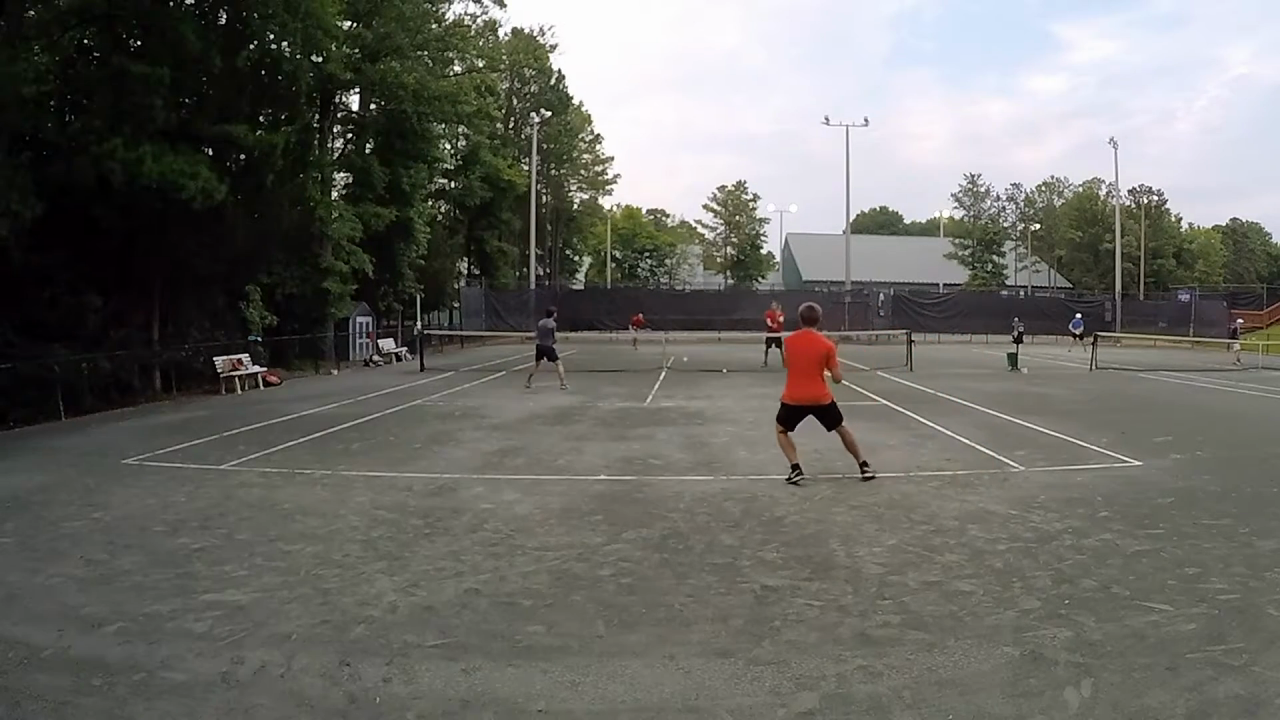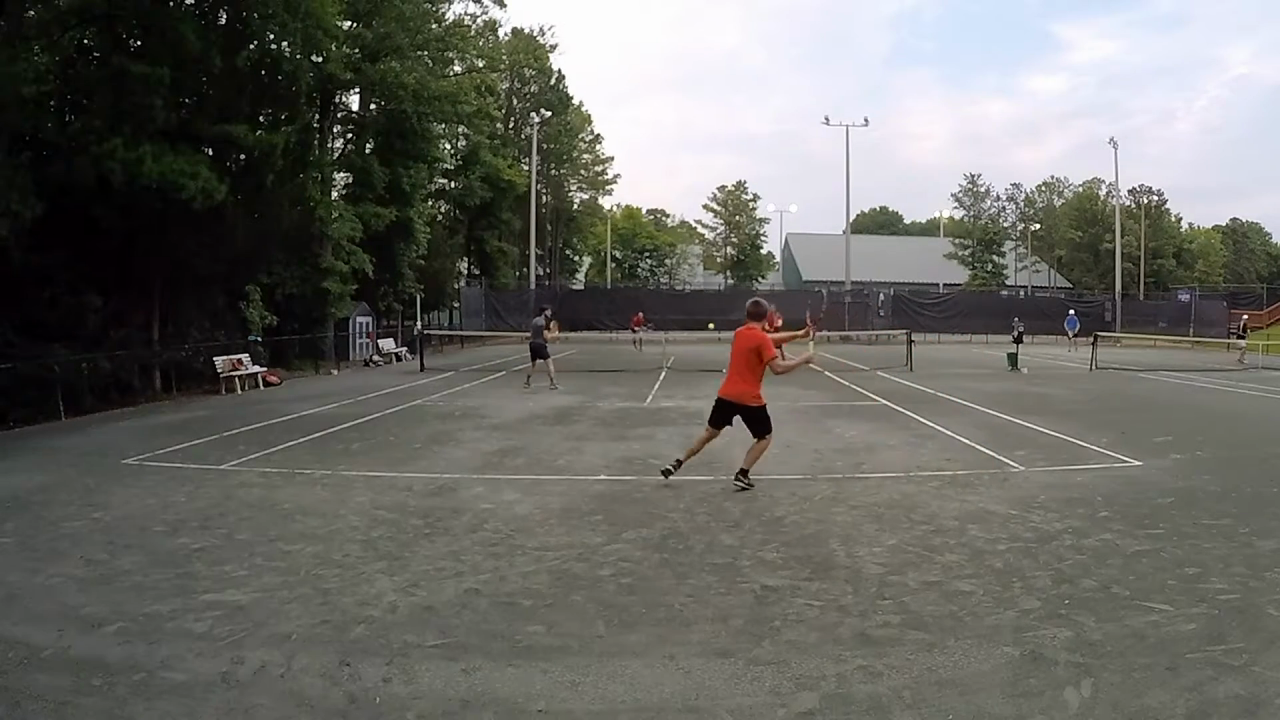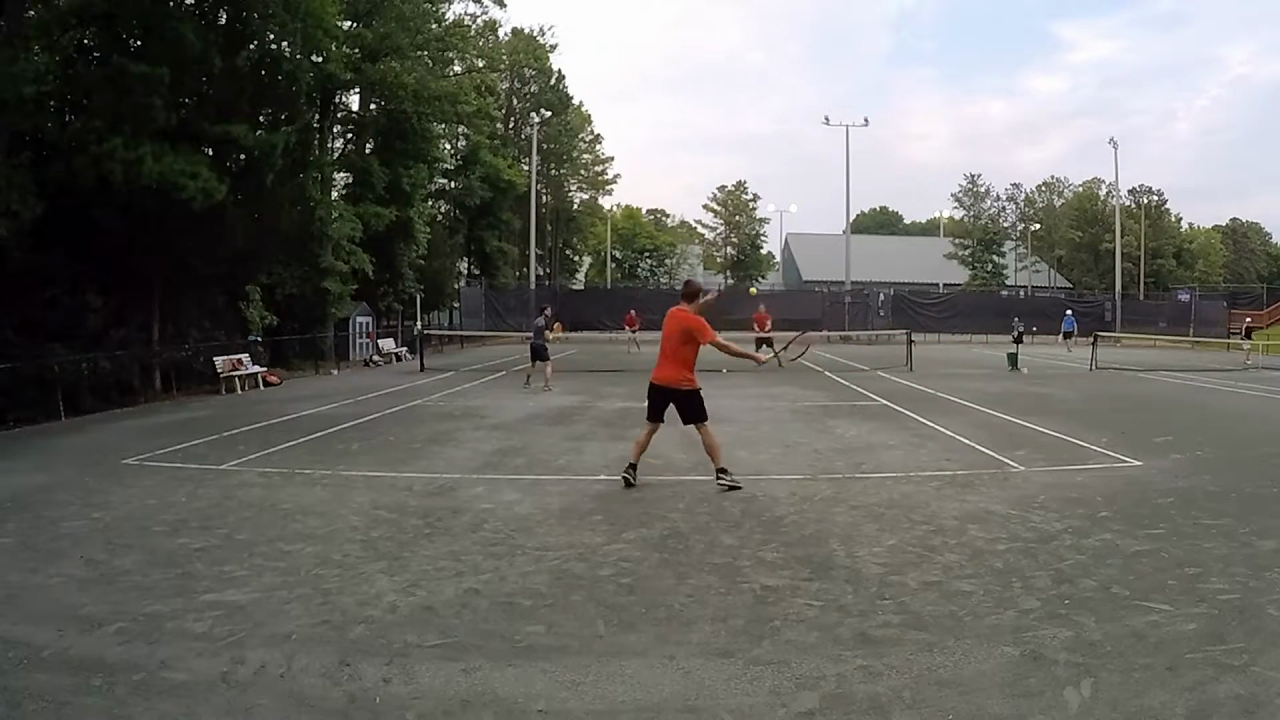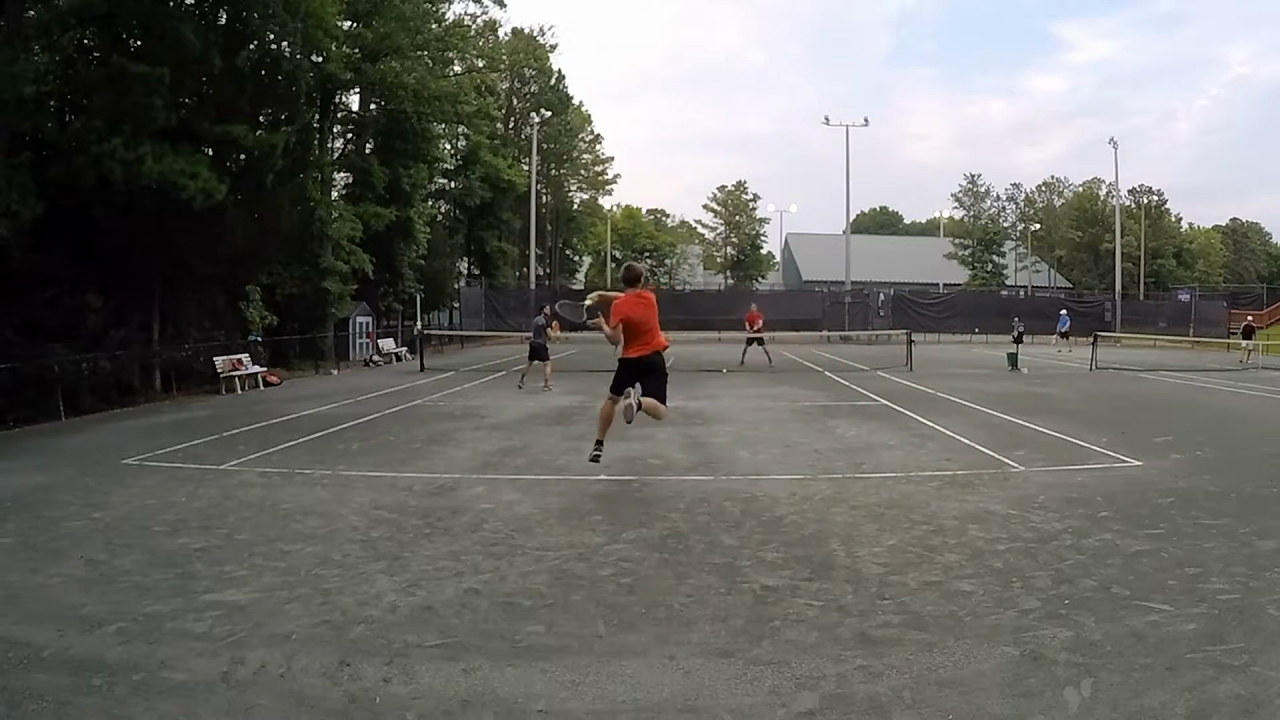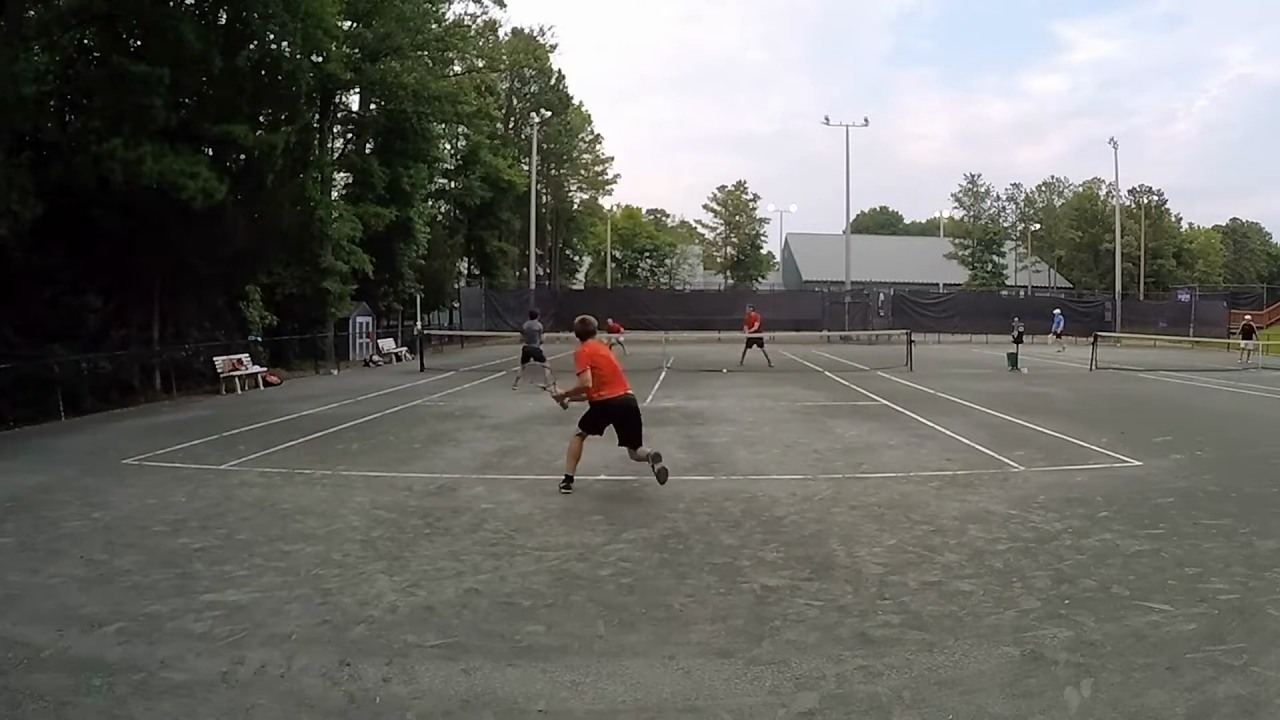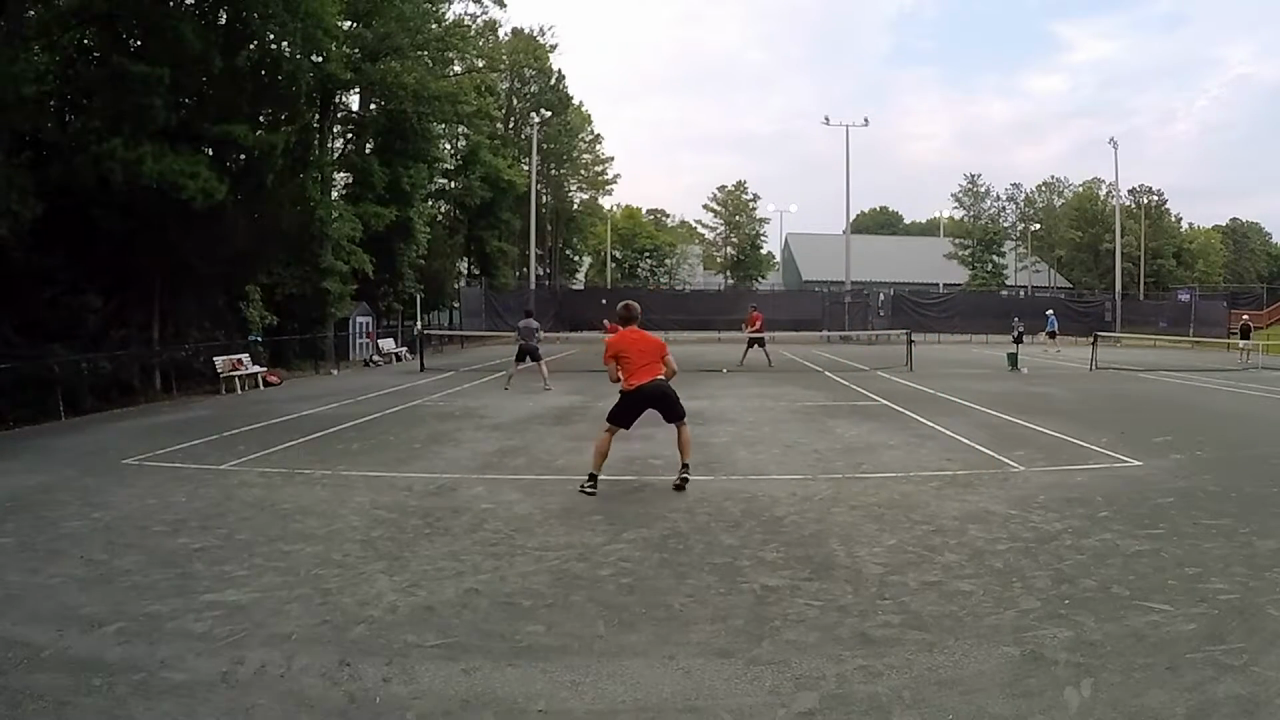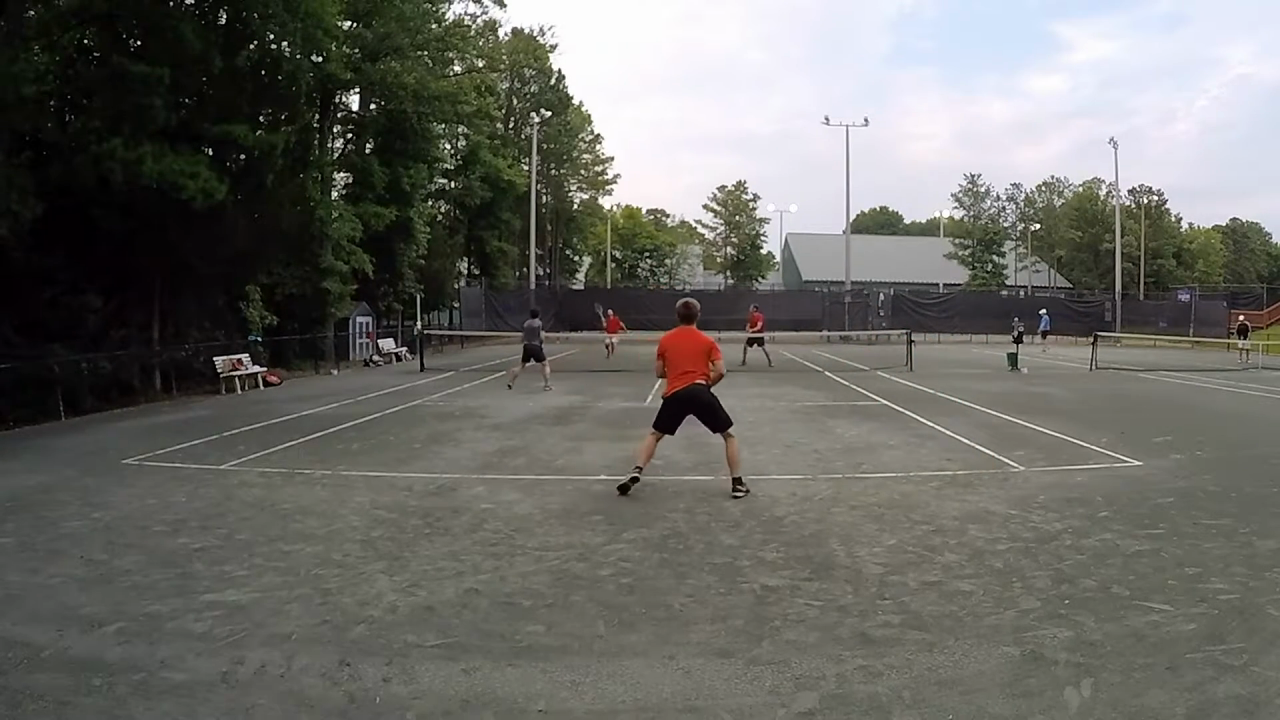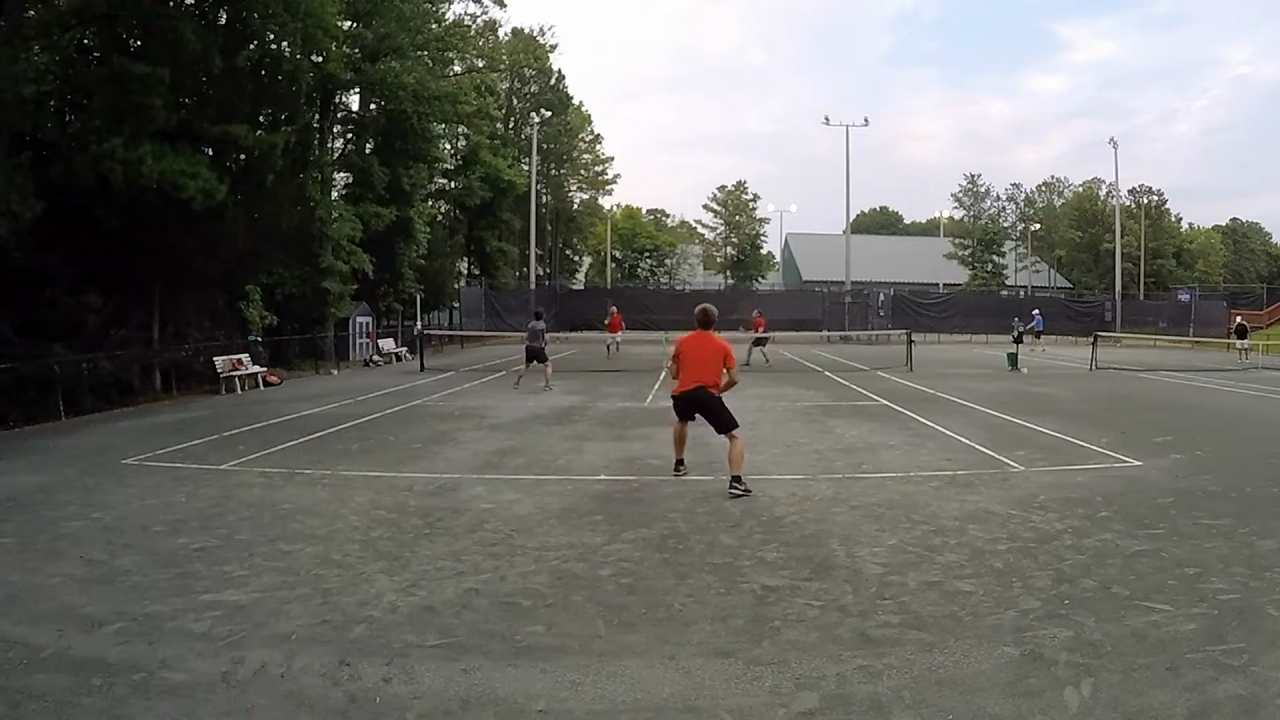
dt=0.3s
person 1, frame 1
left shoulder: (789, 341)
right shoulder: (827, 345)
right elbow: (837, 378)
right wrist: (834, 368)
left hip: (793, 399)
right hip: (821, 399)
left knee: (781, 430)
right knee: (842, 430)
left ankle: (796, 469)
right ankle: (864, 466)
person 1, frame 2
left shoulder: (740, 333)
right shoulder: (762, 339)
right elbow: (778, 369)
left wrist: (799, 334)
right wrist: (803, 360)
left hip: (726, 395)
right hip: (749, 399)
left knee: (710, 433)
right knee: (765, 437)
left ankle: (677, 464)
right ankle: (742, 475)
person 1, frame 3
left shoulder: (672, 313)
right shoulder: (696, 322)
right elbow: (723, 346)
left wrist: (705, 300)
right wrist: (754, 356)
left hip: (658, 381)
right hip: (683, 384)
left knee: (651, 427)
right knee: (703, 428)
left ankle: (630, 469)
right ankle: (722, 473)
person 1, frame 4
left shoulder: (619, 306)
right shoulder: (650, 297)
left elbow: (614, 340)
left wrist: (602, 325)
right wrist: (601, 294)
left hip: (630, 359)
right hip: (653, 358)
left knee: (612, 400)
right knee: (659, 411)
left ankle: (598, 446)
right ankle: (636, 401)
person 1, frame 5
left shoulder: (582, 352)
right shoulder: (604, 349)
left elbow: (586, 384)
left wrist: (563, 394)
right wrist: (578, 396)
left hip: (607, 403)
right hip: (629, 401)
left knee: (579, 435)
right knee: (636, 452)
left ankle: (567, 480)
right ankle: (651, 456)
person 1, frame 6
left shoulder: (613, 342)
right shoulder: (655, 339)
left elbow: (613, 377)
right elbow: (673, 369)
left hip: (634, 392)
right hip: (661, 387)
left knee: (609, 431)
right knee: (681, 424)
left ankle: (592, 479)
right ankle: (685, 470)
person 1, frame 7
left shoulder: (665, 340)
right shoulder: (707, 341)
left elbow: (659, 372)
right elbow: (720, 372)
left hip: (674, 395)
right hip: (700, 393)
left knee: (653, 436)
right knee: (729, 435)
left ankle: (636, 473)
right ankle: (737, 483)
person 1, frame 8
left shoulder: (682, 342)
right shoulder: (723, 346)
left elbow: (674, 374)
right elbow: (734, 379)
right wrist: (718, 390)
left hip: (682, 395)
right hip: (708, 396)
left knee: (682, 422)
right knee: (734, 437)
left ankle: (679, 464)
right ankle: (736, 482)
